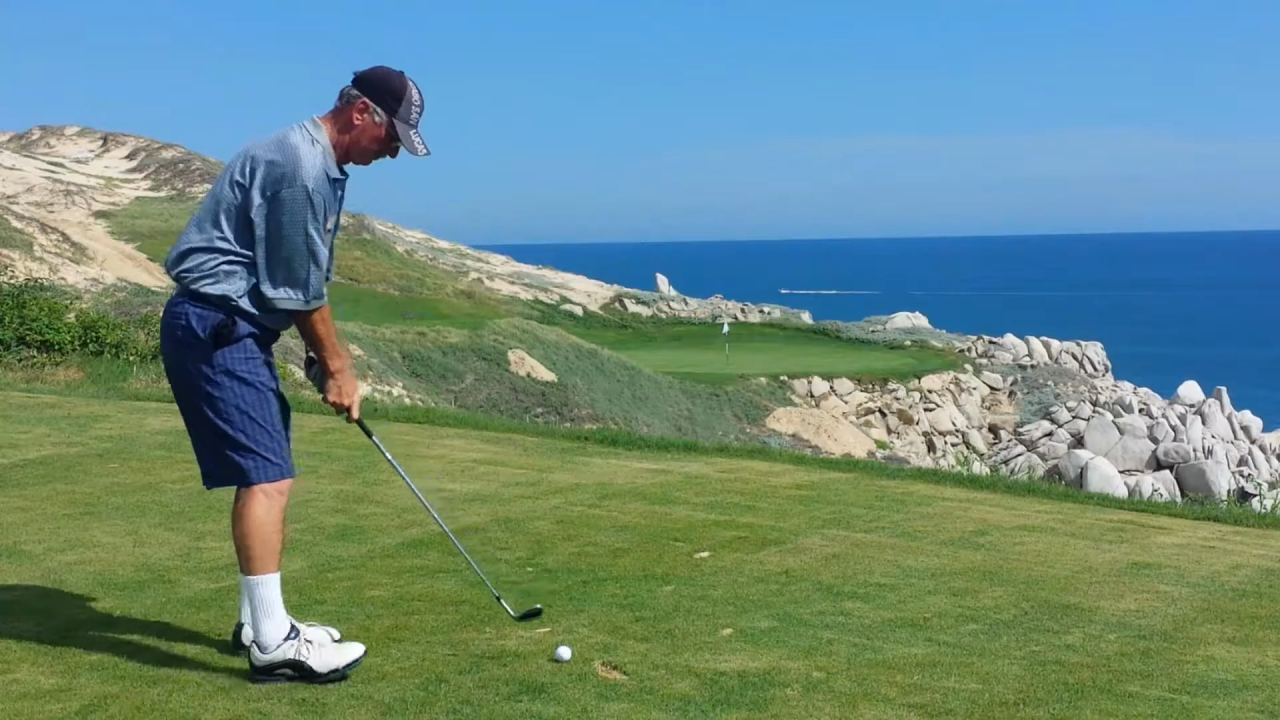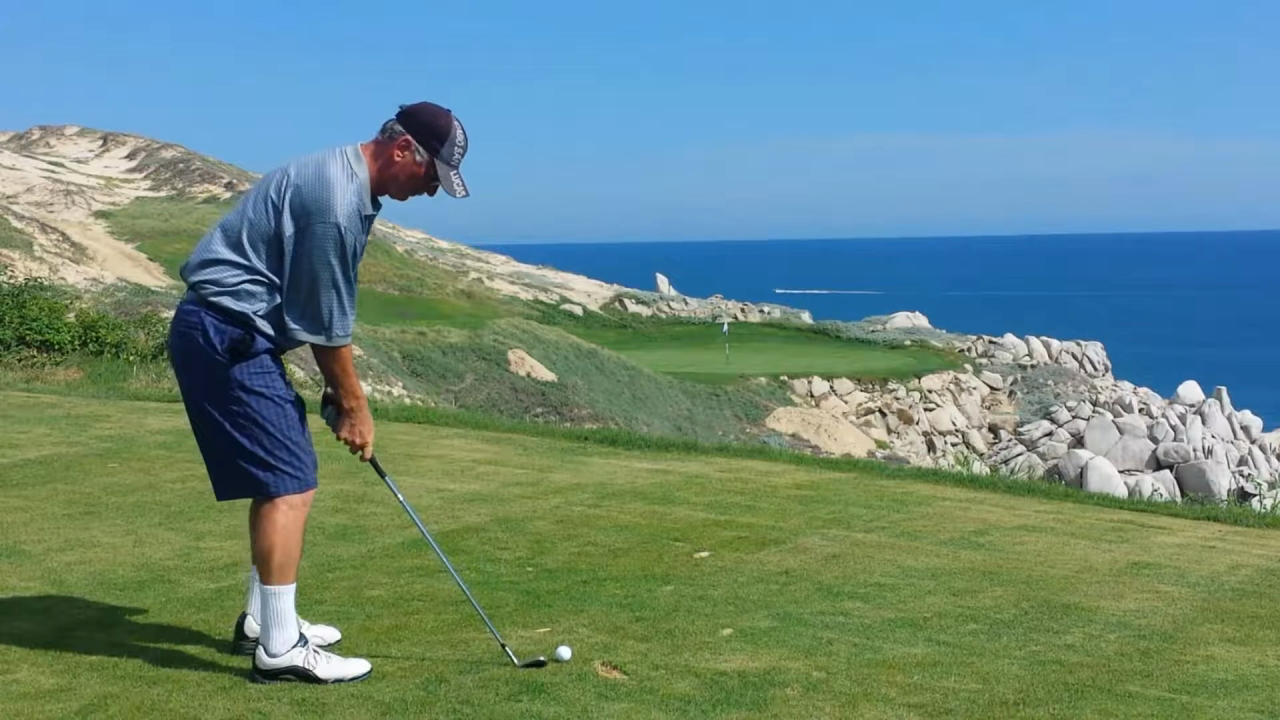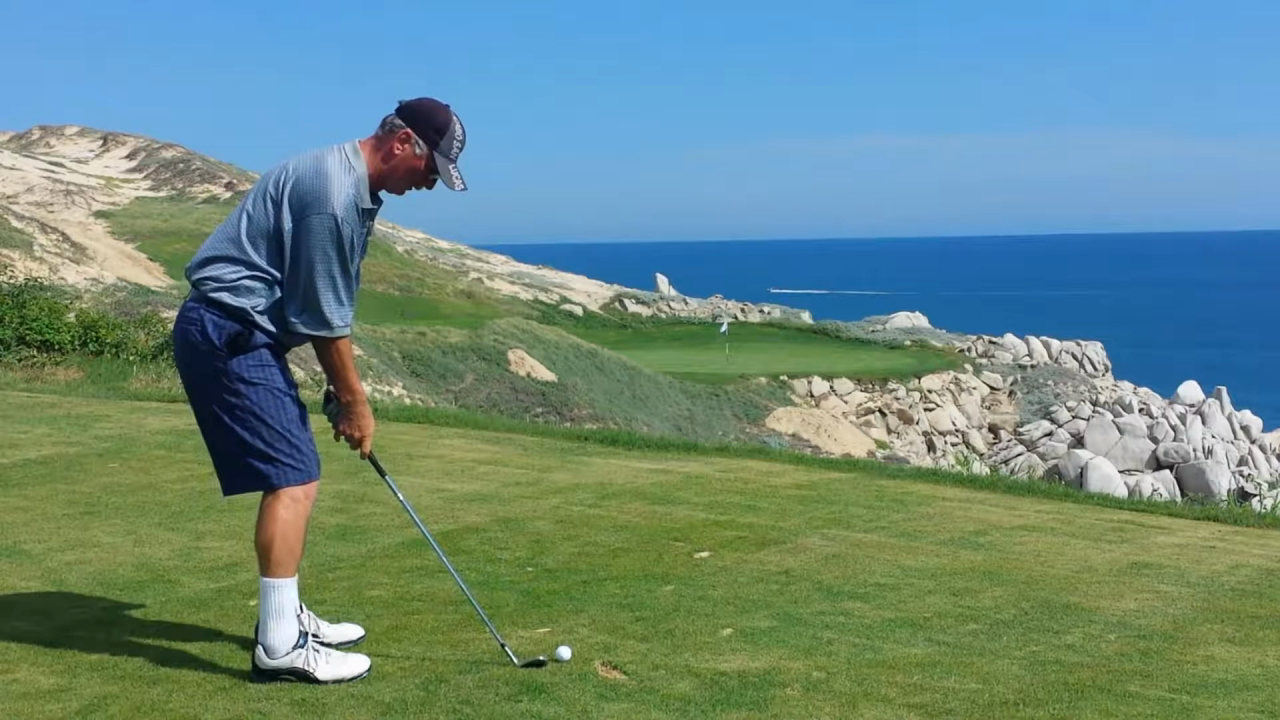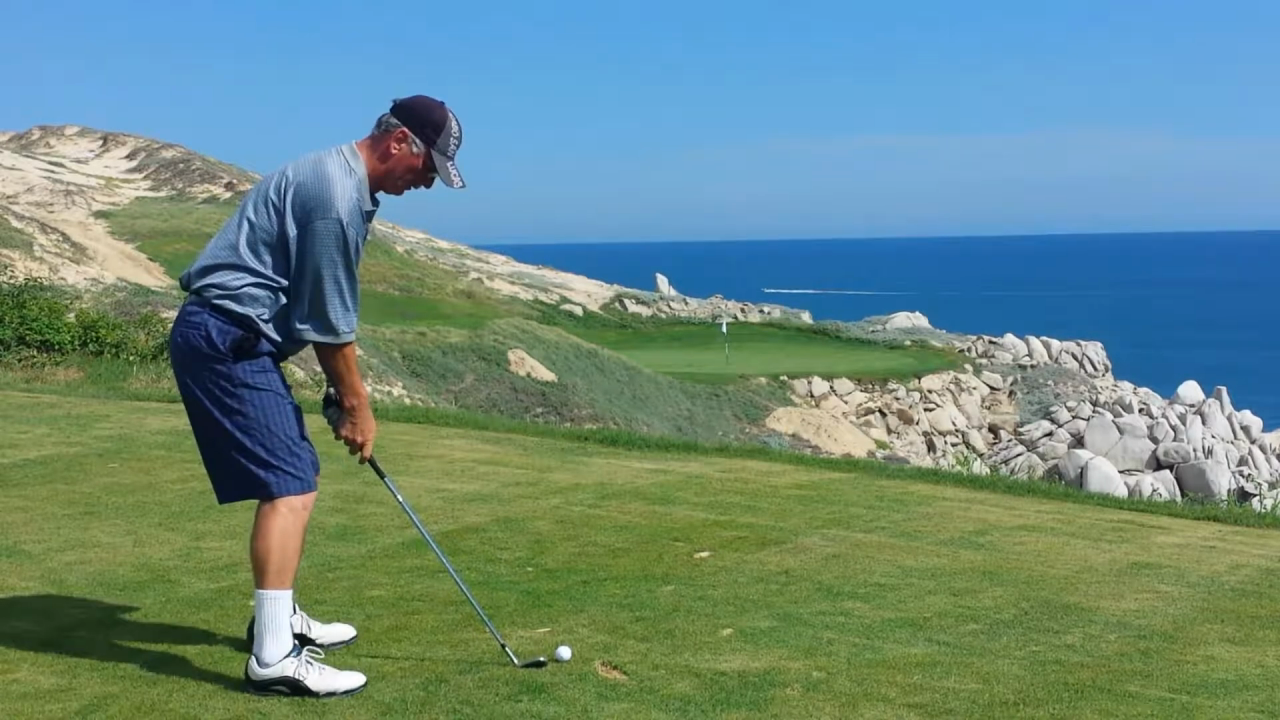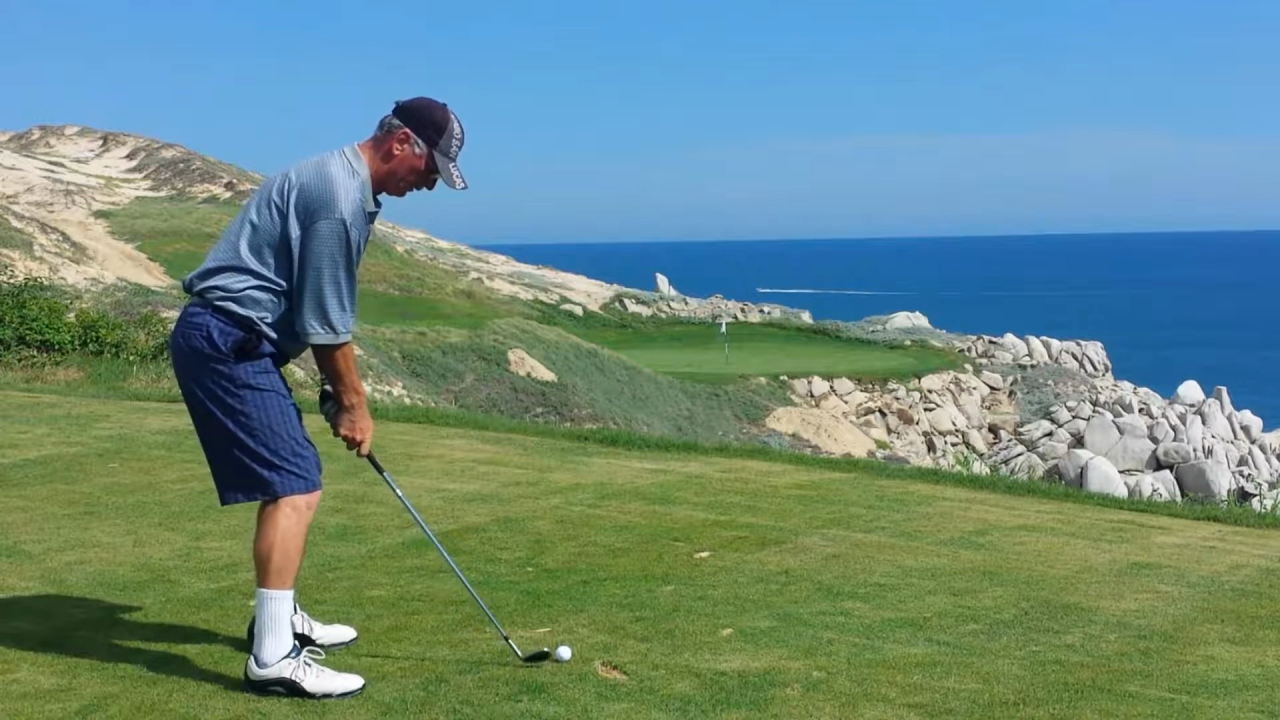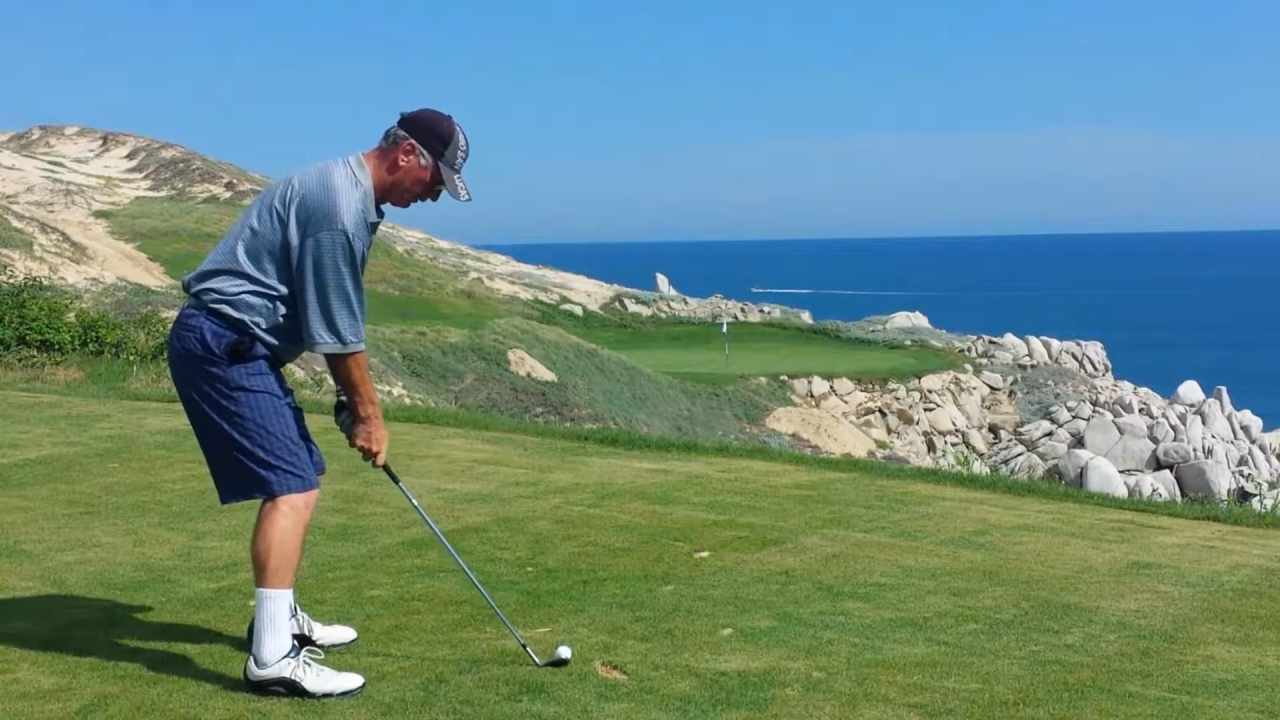
dt=0.5s
person 1, frame 1
left shoulder: (311, 159)
right shoulder: (300, 168)
left elbow: (293, 279)
right elbow: (298, 287)
left wrist: (323, 353)
right wrist: (337, 365)
left hip: (230, 327)
right hip: (215, 326)
left knee: (262, 474)
right knee: (267, 475)
left ankle: (262, 619)
right ankle: (271, 641)
person 1, frame 2
left shoulder: (346, 183)
right shoulder: (334, 200)
left elbow: (318, 311)
right elbow: (324, 322)
left wrist: (339, 393)
right wrist: (354, 407)
left hip: (233, 333)
right hip: (226, 336)
left knee: (281, 477)
right knee: (289, 484)
left ankle: (262, 619)
right ankle: (280, 647)
person 1, frame 3
left shoulder: (352, 185)
right shoulder: (332, 191)
left elbow: (323, 308)
right elbow: (322, 314)
left wrist: (343, 391)
right wrist: (354, 402)
left hip: (241, 333)
right hip: (227, 333)
left knee: (293, 476)
right knee: (293, 478)
left ankle: (286, 616)
right ankle: (281, 645)
person 1, frame 4
left shoulder: (343, 182)
right shoulder: (336, 195)
left elbow: (323, 312)
right elbow: (330, 320)
left wrist: (342, 394)
right wrist: (357, 407)
left hip: (235, 338)
right hip: (228, 340)
left knee: (297, 476)
right knee: (289, 488)
left ankle: (279, 619)
right ankle: (275, 658)
person 1, frame 5
left shoulder: (343, 182)
right shoulder: (338, 196)
left elbow: (321, 312)
right elbow: (325, 320)
left wrist: (341, 392)
right wrist: (353, 403)
left hip: (232, 340)
right hip: (229, 342)
left knee: (291, 481)
right knee: (295, 487)
left ankle: (279, 618)
right ankle: (274, 658)
person 1, frame 6
left shoulder: (349, 190)
right shoulder: (340, 207)
left elbow: (334, 318)
right elbow: (338, 329)
left wrist: (350, 398)
right wrist: (369, 413)
left hip: (236, 344)
right hip: (221, 345)
left knee: (302, 478)
right knee: (291, 488)
left ankle: (278, 617)
right ankle: (273, 657)
